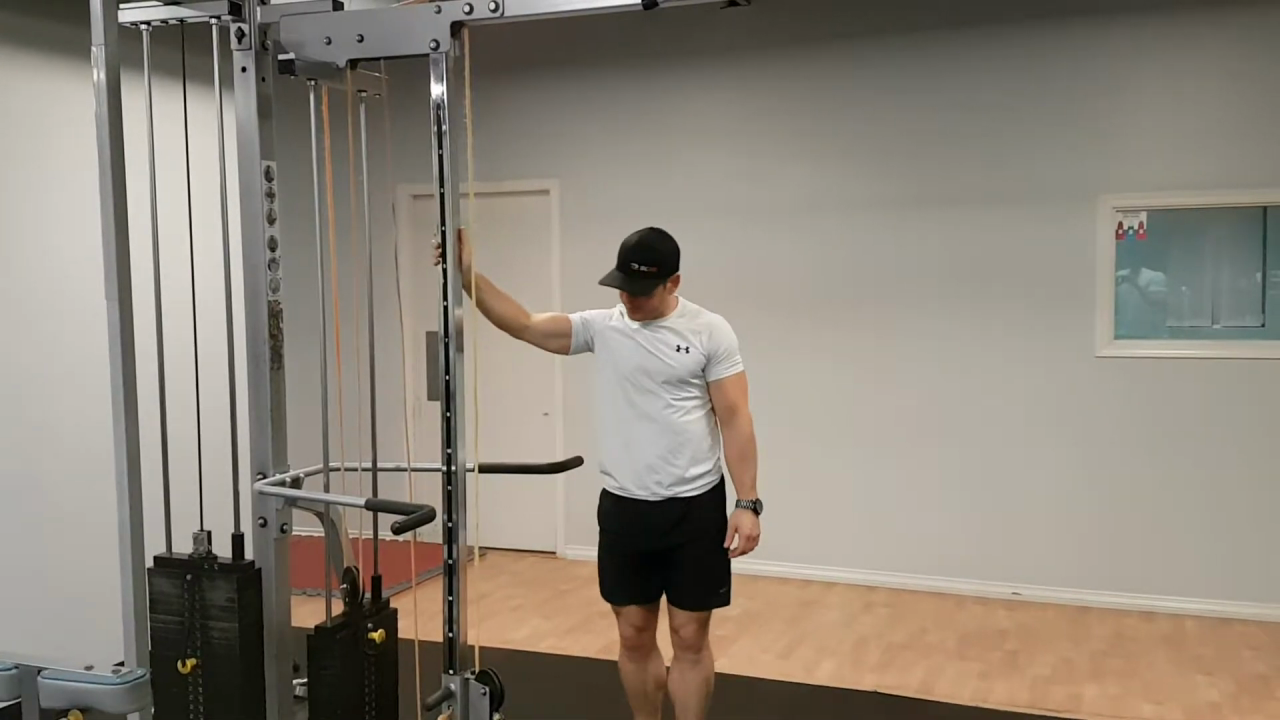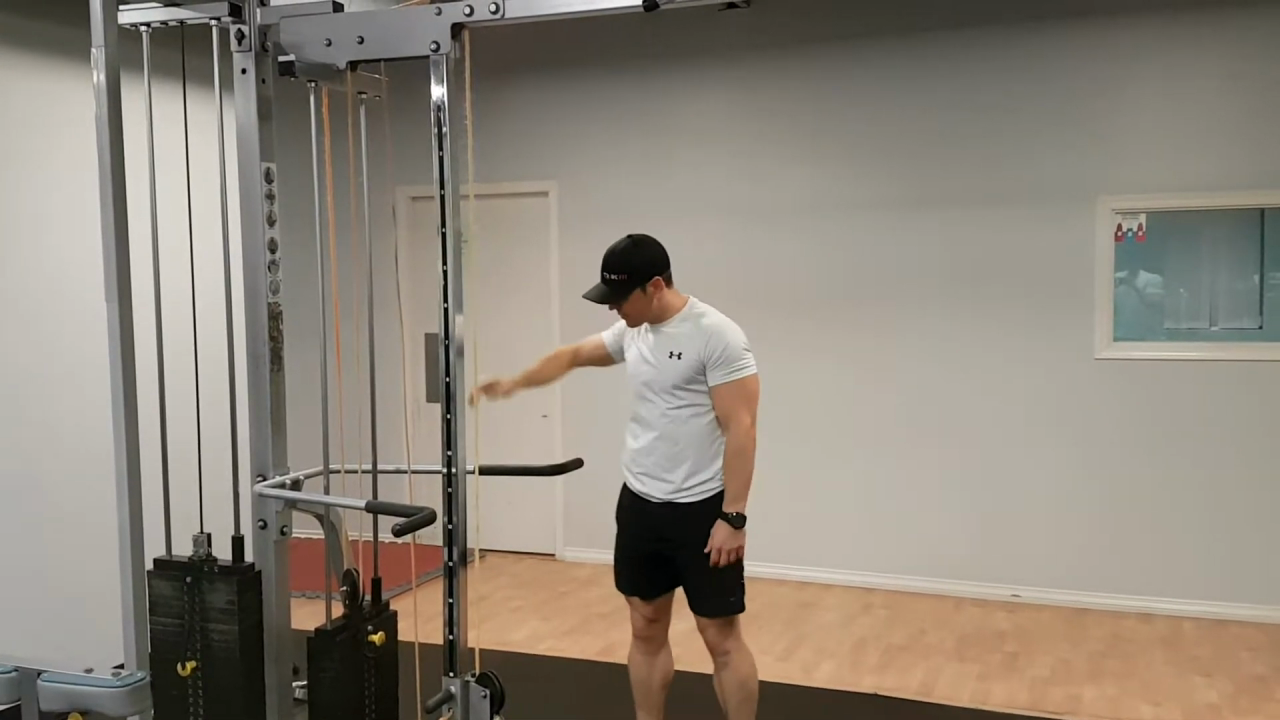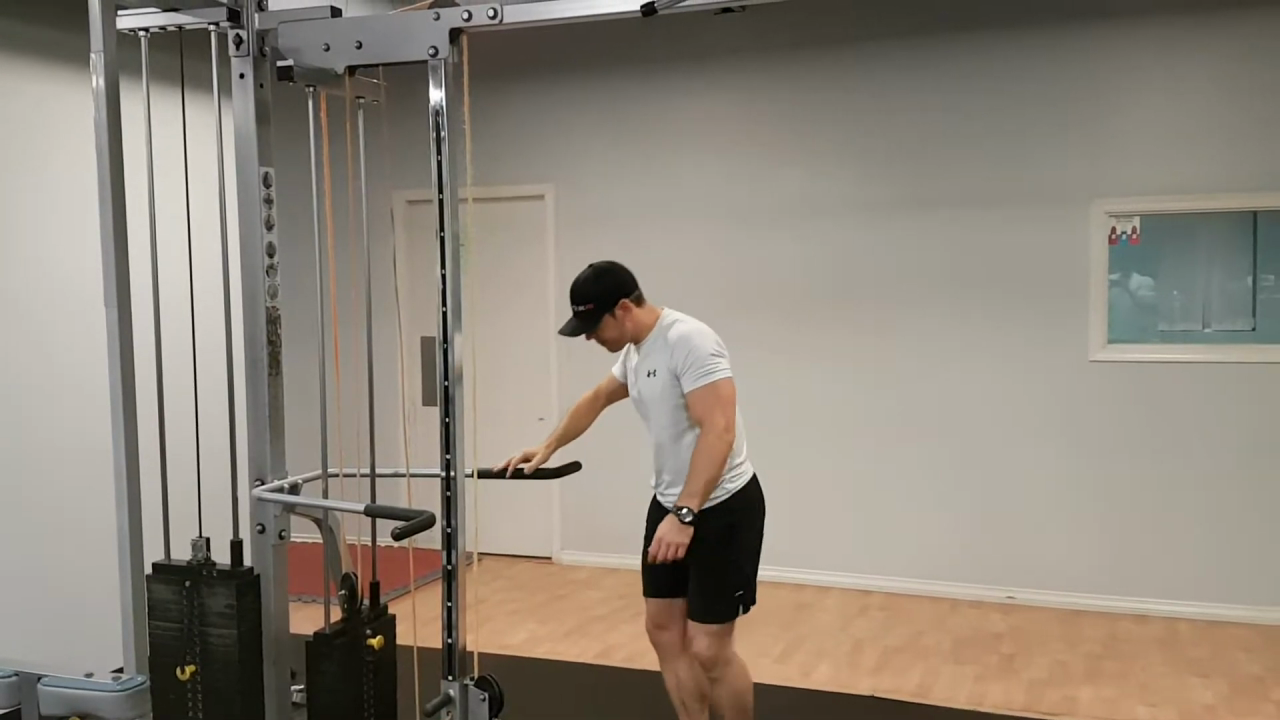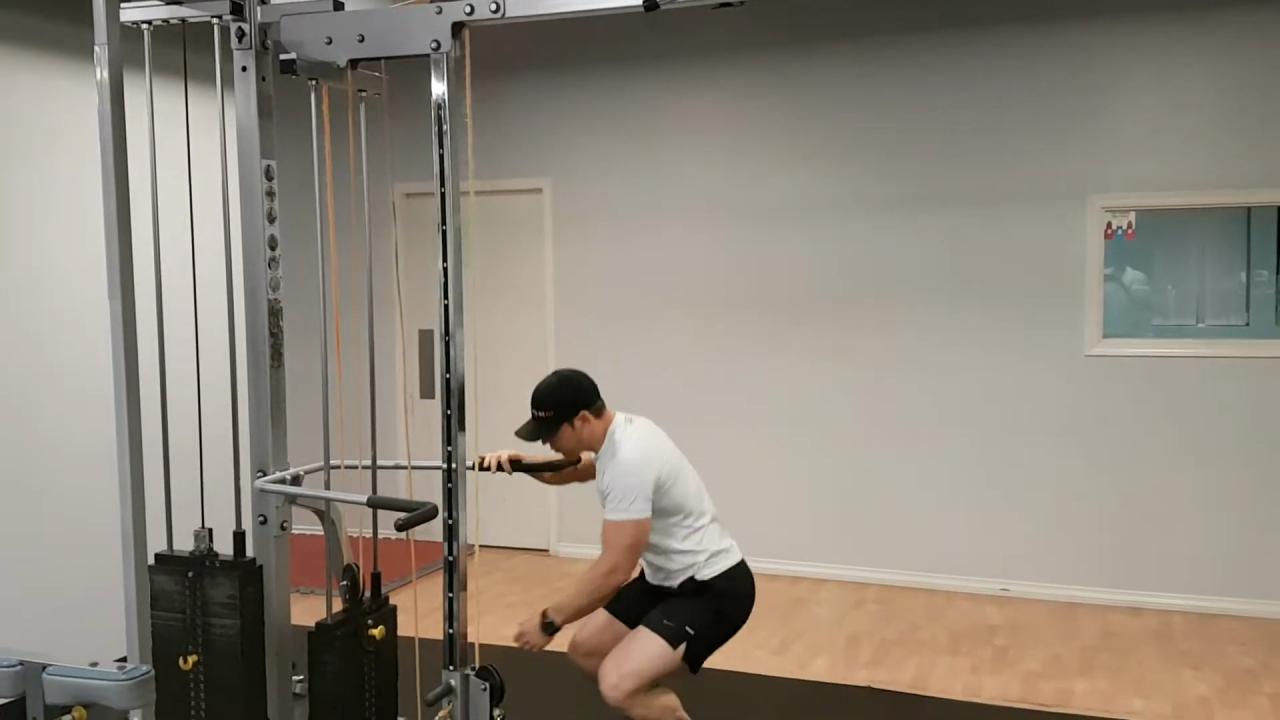
dt=0.5s
person 1, frame 1
left shoulder: (709, 332)
right shoulder: (601, 325)
left elbow: (735, 420)
right elbow: (522, 325)
left wrist: (748, 504)
right wrist: (469, 274)
left hip: (694, 508)
right hip: (624, 507)
left knee: (690, 639)
right knee: (635, 636)
person 1, frame 2
left shoulder: (717, 334)
right shoulder: (632, 331)
left elbow: (740, 429)
right elbow: (573, 354)
left wrist: (733, 517)
right wrist: (514, 382)
left hip: (702, 510)
right hip: (641, 505)
left knee: (721, 639)
right knee: (646, 632)
person 1, frame 3
left shoulder: (688, 340)
right shoulder: (636, 352)
left elbow: (719, 432)
right elbow: (597, 400)
left wrist: (683, 516)
right wrist: (546, 448)
left hip: (725, 510)
right hip: (672, 502)
left knee: (708, 650)
right knee: (663, 632)
person 1, frame 4
left shoulder: (630, 460)
right shoulder: (618, 433)
left elbow: (614, 569)
right elbow: (575, 469)
left wrist: (548, 622)
right wrist: (522, 463)
left hip: (713, 588)
left knee: (618, 683)
right knee: (586, 649)
